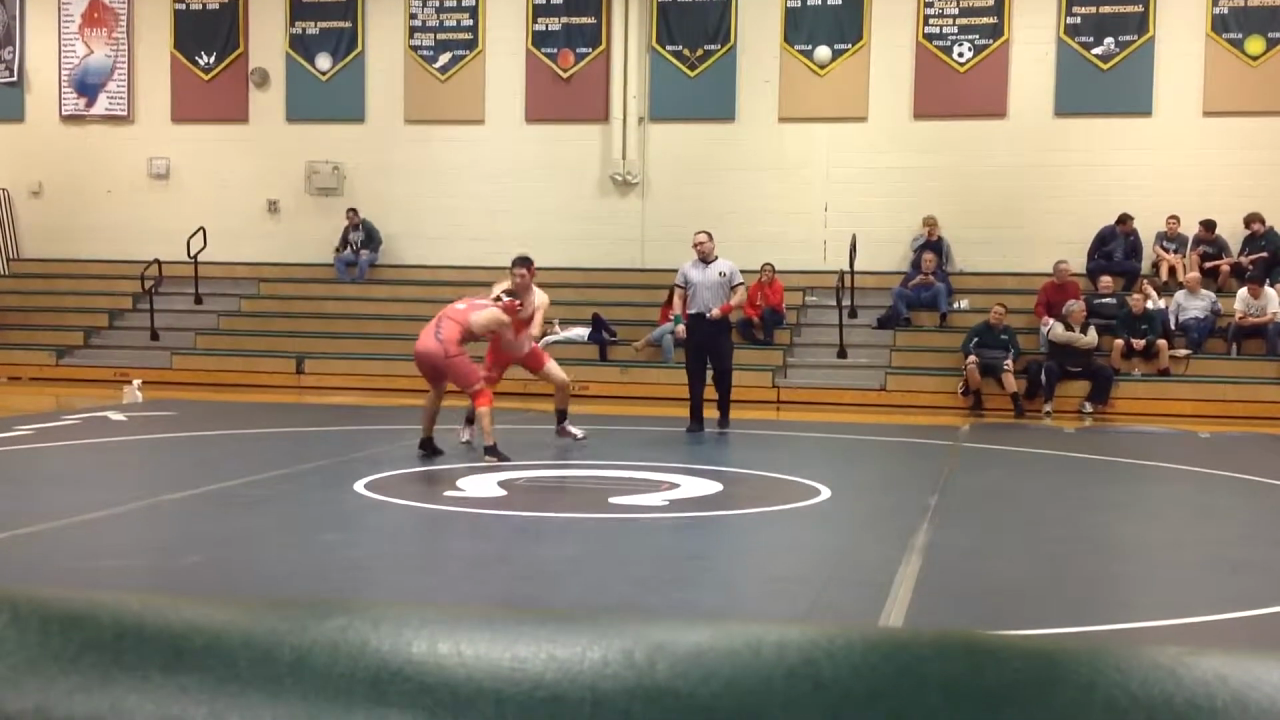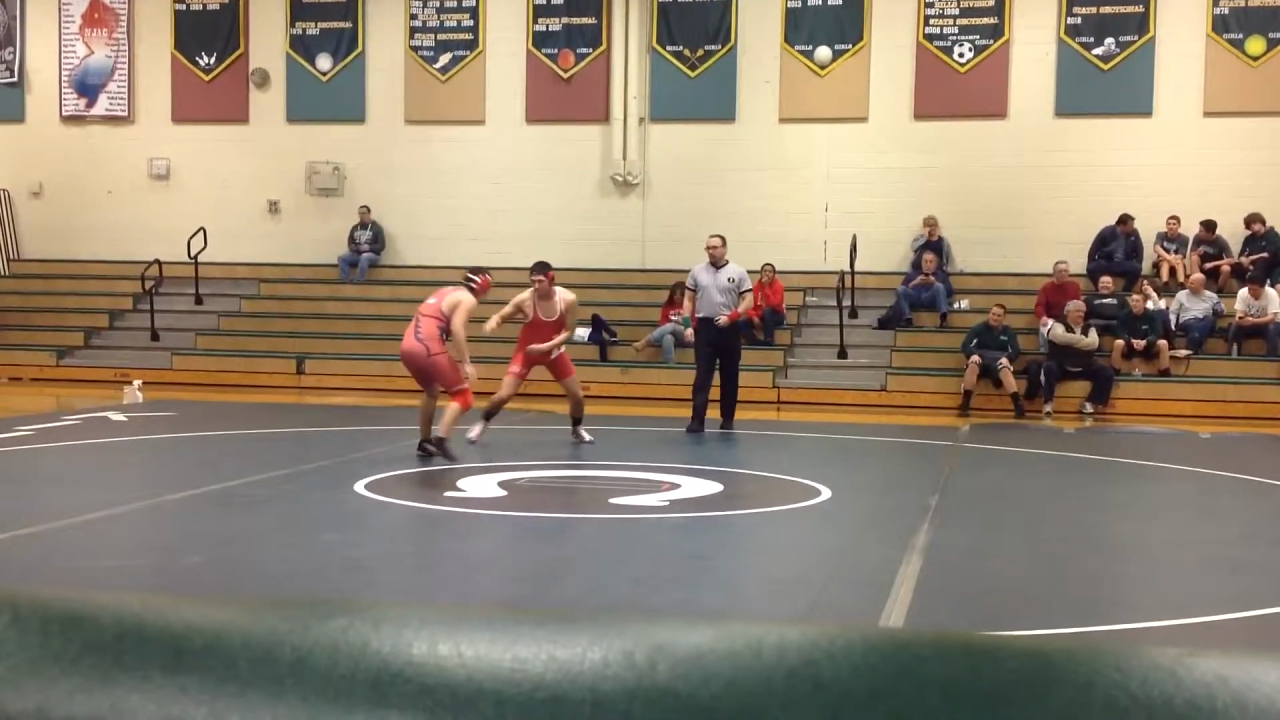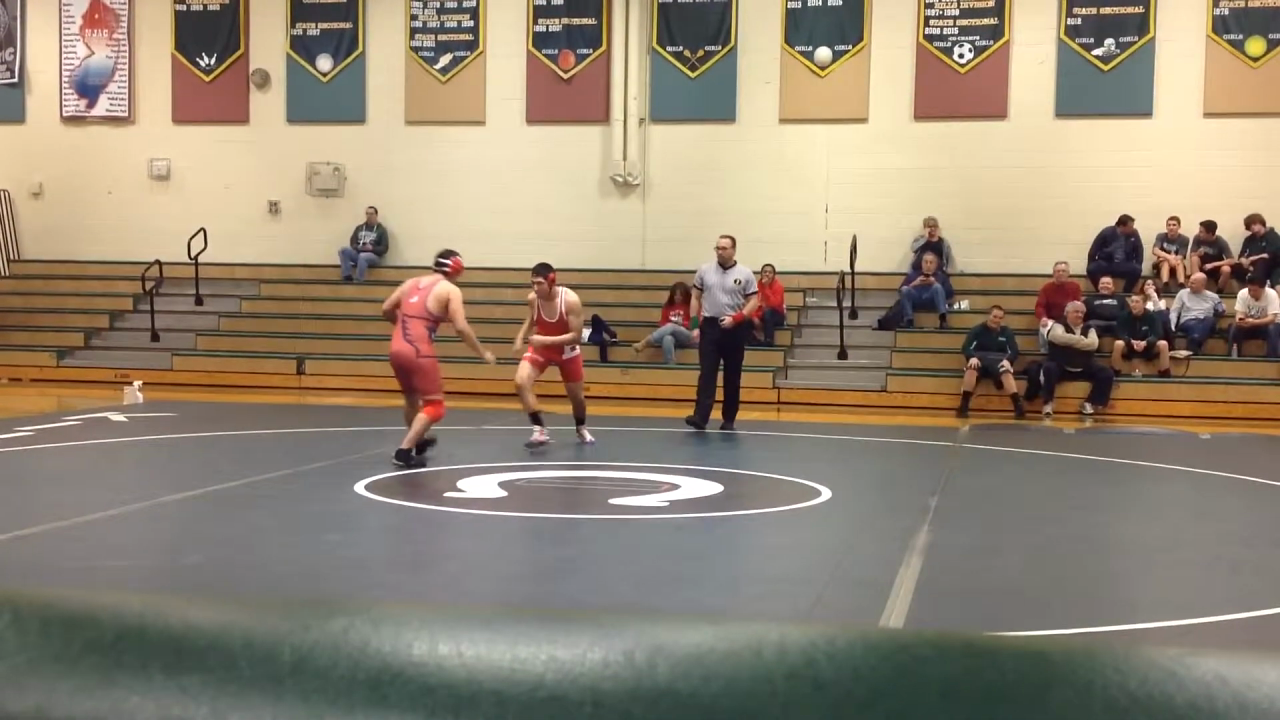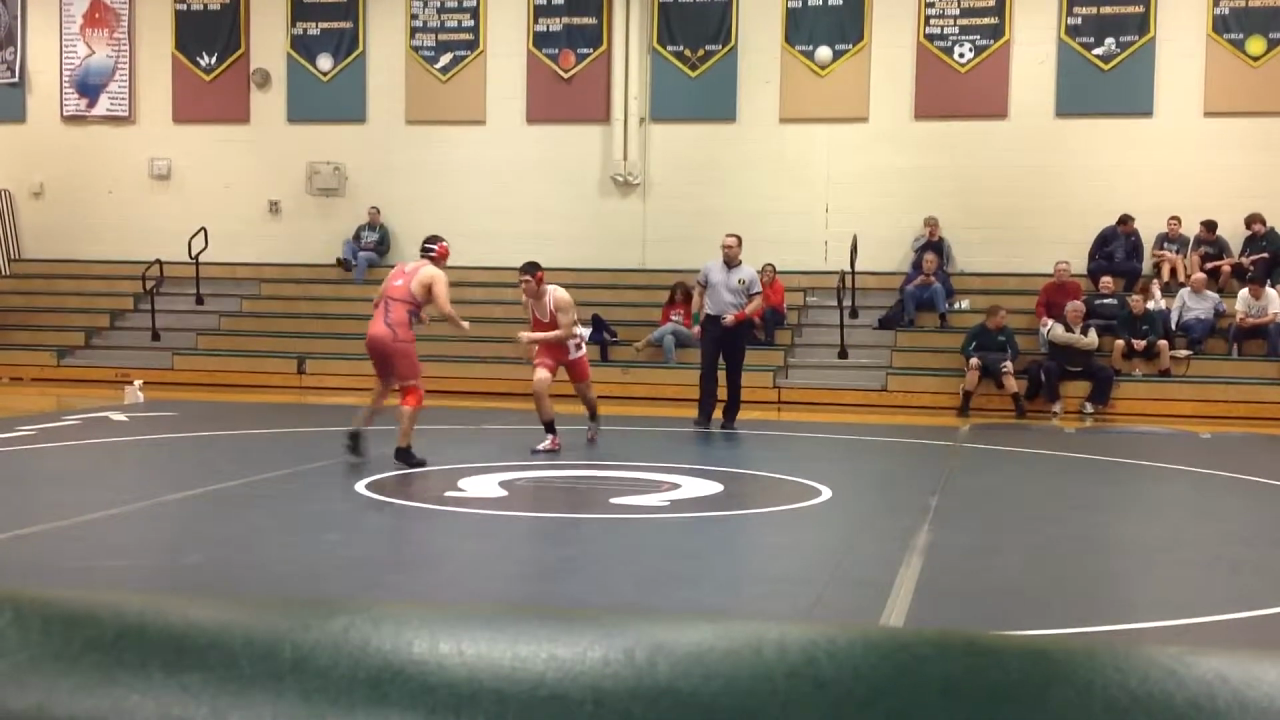
dt=0.2s
person 1, frame 1
left shoulder: (471, 301)
right shoulder: (500, 317)
left hip: (421, 347)
right hip: (445, 349)
left knee: (437, 391)
right knee: (482, 395)
left ankle: (426, 443)
right ankle: (490, 449)
person 1, frame 2
left shoulder: (444, 292)
right shoulder: (468, 299)
right elbow: (457, 329)
right wrist: (466, 363)
left hip: (407, 347)
right hip: (429, 349)
left knee: (431, 392)
right knee: (462, 395)
left ankle: (425, 443)
right ankle: (438, 440)
person 1, frame 3
left shoulder: (411, 283)
right shoulder: (451, 291)
left elbow: (386, 309)
right elbow: (461, 328)
right wrist: (482, 352)
left hip: (396, 350)
right hip: (419, 353)
left knee: (412, 397)
right knee: (433, 407)
left ankle: (419, 441)
right ankle: (404, 451)
person 1, frame 4
left shoulder: (399, 268)
right shoulder: (436, 274)
left elbow: (378, 301)
right elbow: (444, 310)
right wrist: (461, 324)
left hip: (375, 333)
right hip: (397, 338)
left knee: (384, 386)
right knee: (413, 394)
left ankle: (356, 432)
right ankle: (403, 451)
person 2, frame 1
left shoulder: (728, 267)
right shoulder: (686, 269)
left elbow: (741, 294)
right elbow: (678, 298)
left wrist: (723, 310)
right wrist: (678, 321)
left hip: (720, 325)
right hip: (695, 324)
left knee: (723, 371)
right knee: (695, 375)
left ankle: (724, 414)
right ankle: (696, 420)
person 2, frame 2
left shoulder: (738, 272)
right shoulder: (697, 271)
left elbow: (748, 300)
right elbow: (688, 300)
left wrist: (731, 317)
right wrist: (688, 325)
left hip: (729, 329)
right hip: (704, 327)
left knee: (729, 376)
right knee: (702, 375)
left ankle: (728, 418)
right ankle: (697, 420)
person 2, frame 3
left shoulder: (745, 274)
right shoulder: (704, 270)
left elbow: (754, 302)
right elbow: (695, 298)
left wrist: (735, 319)
right wrist: (695, 325)
left hip: (735, 329)
right hip: (710, 326)
left knee: (732, 376)
right knee: (707, 373)
left ankle: (729, 419)
right ankle: (700, 416)
person 2, frame 4
left shoulder: (749, 274)
right shoulder: (709, 268)
left elbow: (757, 302)
right elbow: (698, 295)
left wrist: (737, 317)
right wrist: (696, 322)
left hip: (736, 327)
right hip: (711, 324)
left knee: (734, 374)
right knee: (708, 370)
left ankle: (729, 418)
right ankle: (704, 415)
person 3, frame 1
left shoulder: (541, 299)
right shoulder: (501, 289)
left elbow: (536, 330)
left hip: (526, 347)
right hip: (500, 347)
left knee: (563, 382)
left ankle: (562, 426)
right ankle: (468, 426)
person 3, frame 2
left shoulder: (568, 299)
right shoulder: (524, 299)
left elbow: (569, 332)
right elbow: (500, 316)
left wrist: (548, 346)
right wrist: (492, 323)
left hip: (554, 350)
right hip: (526, 349)
left knee: (577, 395)
right knee: (504, 394)
left ankle: (577, 429)
right ankle: (483, 423)
person 3, frame 3
left shoulder: (570, 300)
right shoulder: (533, 299)
left elbow: (576, 336)
left wrist: (546, 340)
right wrist: (520, 337)
left hip: (567, 350)
right hip: (541, 347)
left knee: (577, 396)
right knee: (521, 381)
left ankle: (581, 428)
right ankle: (540, 430)
person 3, frame 4
left shoulder: (560, 297)
right shoulder: (526, 300)
left elbow: (567, 333)
left wrist: (534, 336)
right wrist: (530, 342)
left hip: (572, 348)
right hip: (547, 347)
left knee: (585, 394)
right knee: (538, 388)
left ankle: (593, 420)
right ankle: (552, 438)
